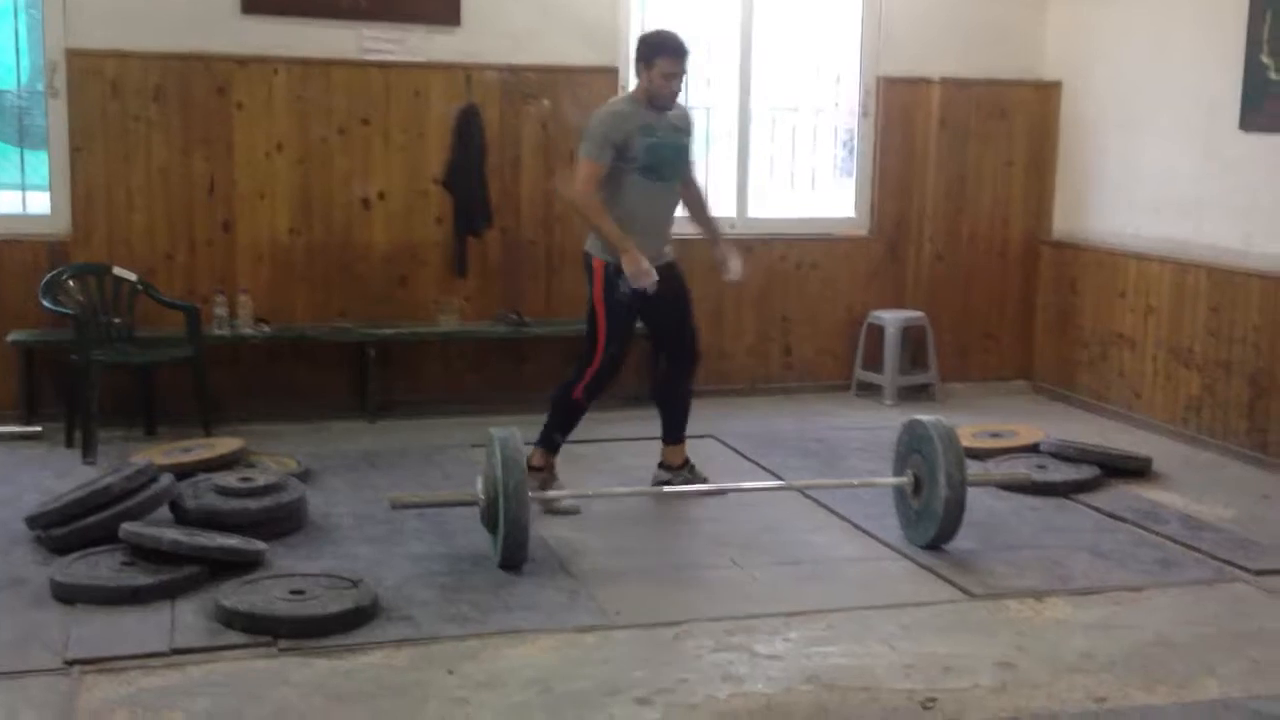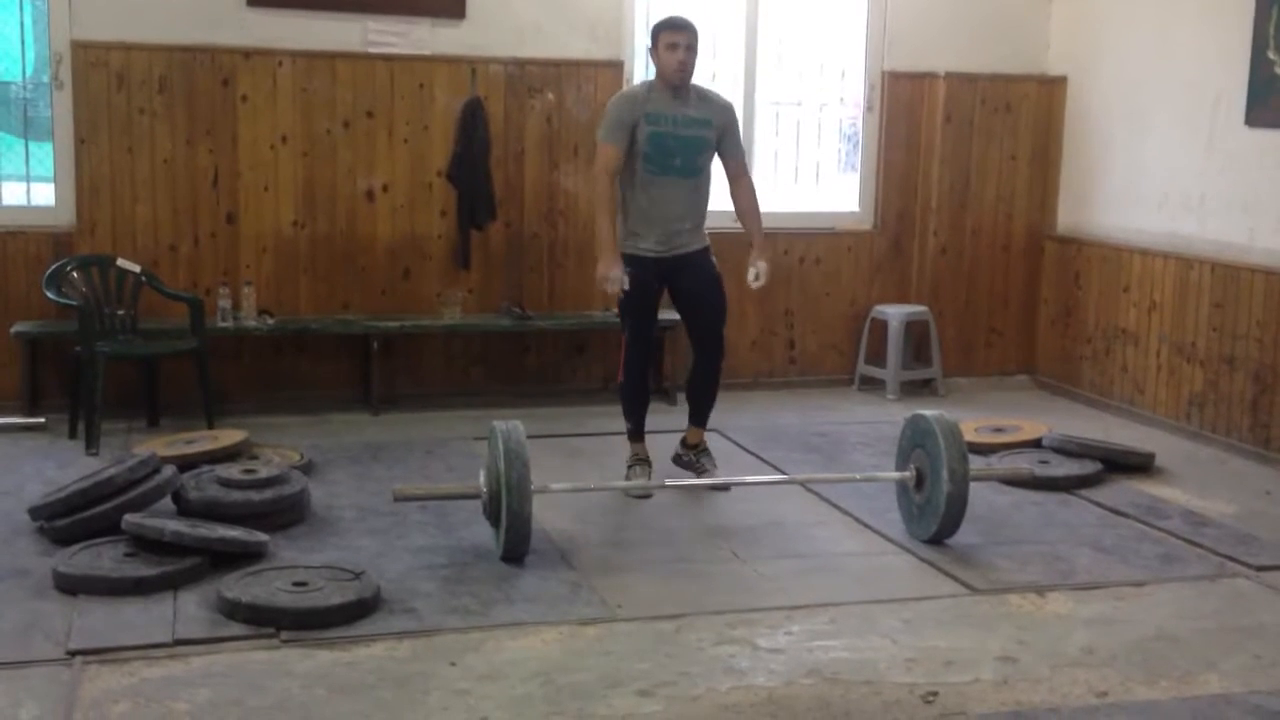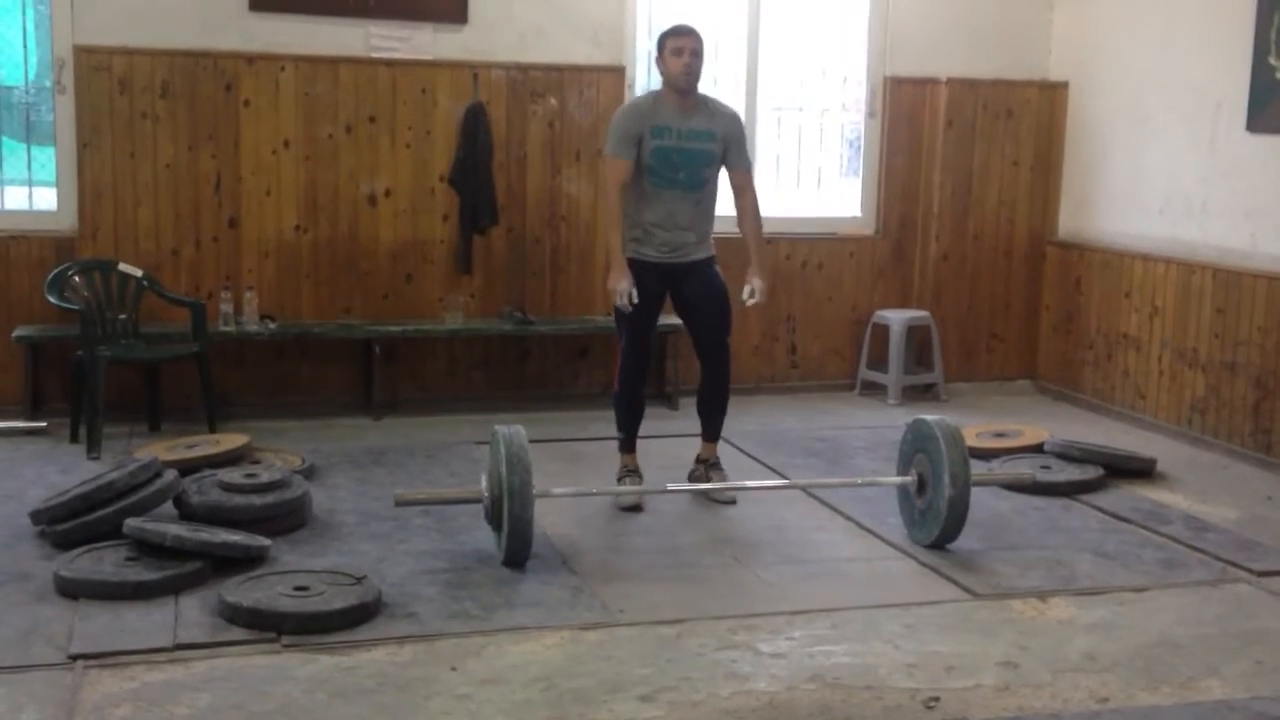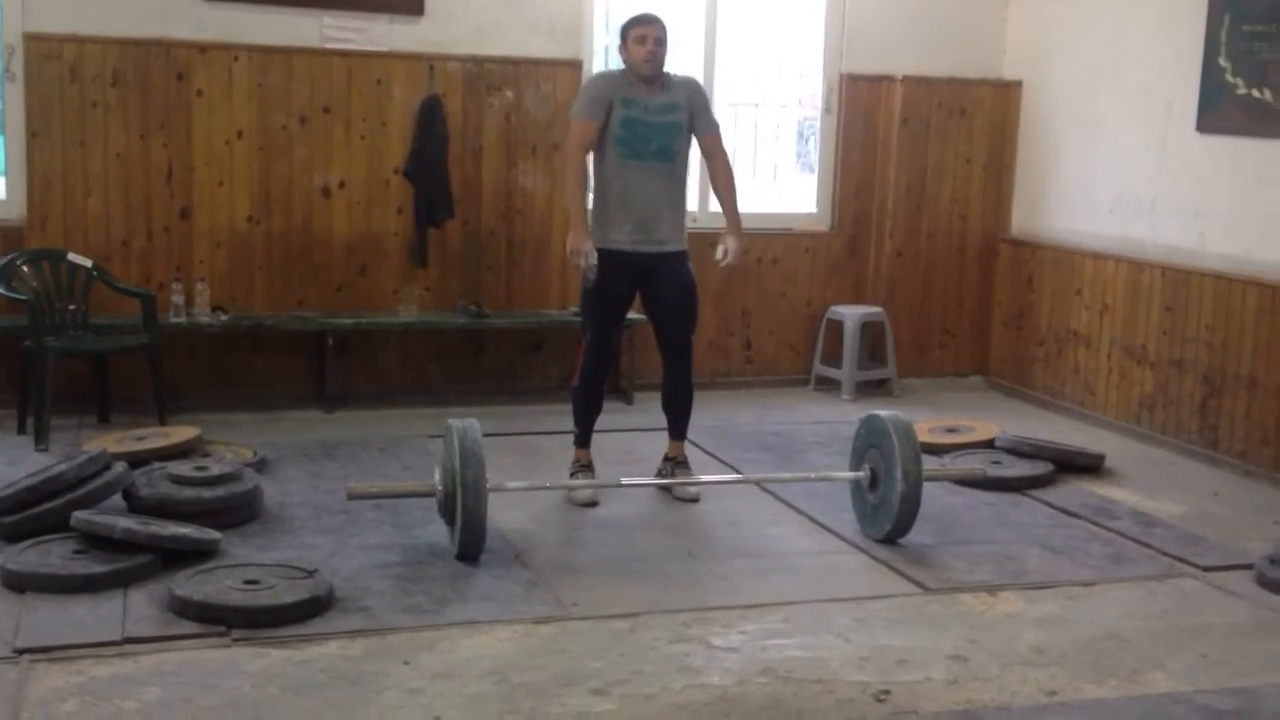
dt=0.7s
person 1, frame 1
left shoulder: (680, 120)
right shoulder: (614, 119)
left elbow: (688, 187)
right elbow: (585, 192)
left wrist: (720, 242)
right wrist: (627, 251)
left hip: (660, 262)
right hip: (617, 265)
left knee: (682, 358)
right knee: (601, 366)
left ankle: (675, 464)
right ankle: (540, 467)
person 1, frame 2
left shoulder: (718, 110)
right shoulder: (629, 105)
left elbow: (739, 180)
right elbow: (606, 178)
left wrist: (757, 249)
right wrist: (608, 252)
left hip: (693, 251)
right hip: (639, 253)
left knee: (711, 347)
right knee: (638, 353)
left ankle: (693, 444)
right ankle: (638, 454)
person 1, frame 3
left shoulder: (726, 121)
right shoulder: (634, 116)
left elbow: (744, 194)
right elbow: (614, 193)
left wrist: (755, 266)
right wrist: (618, 265)
left hip: (697, 258)
right hip: (642, 258)
left knee: (717, 358)
right knee: (634, 361)
left ankle: (707, 460)
right ankle: (628, 466)
person 1, frame 4
left shoulder: (688, 92)
right shoulder: (604, 87)
left elbow: (717, 158)
right elbow: (576, 154)
left wrist: (732, 227)
right wrist: (578, 227)
left hip: (670, 250)
right hip: (612, 248)
left knee: (679, 355)
right knee: (597, 355)
left ankle: (674, 459)
right ankle: (581, 461)
